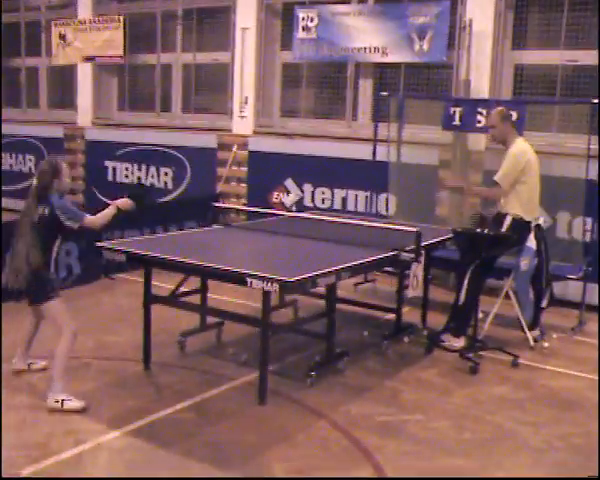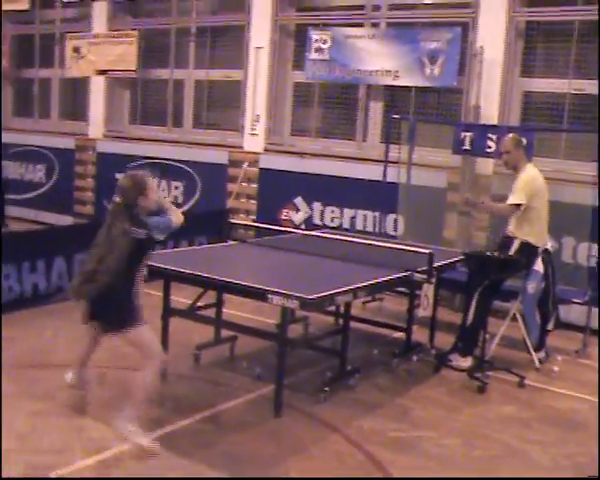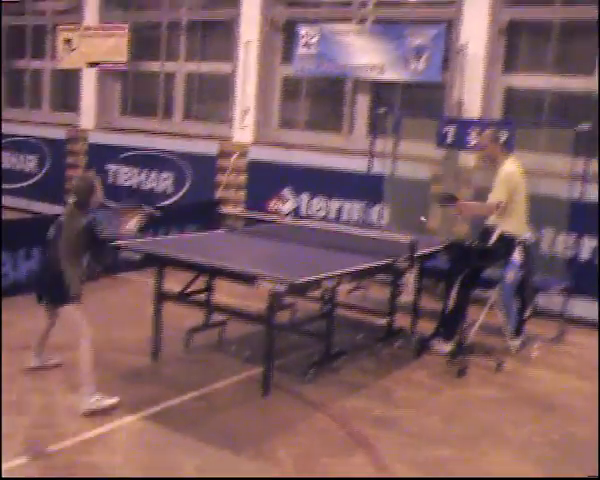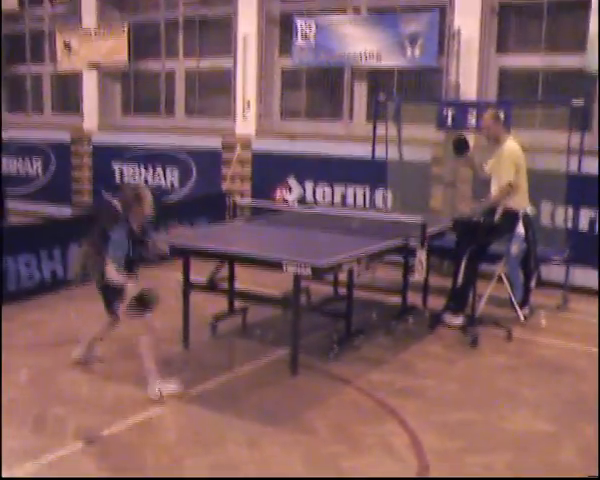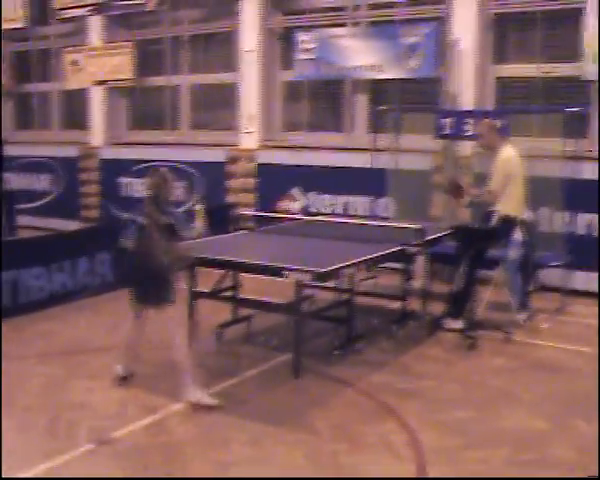
dt=0.7s
person 1, frame 1
left shoulder: (37, 202)
right shoulder: (59, 205)
right elbow: (94, 222)
right wrist: (115, 205)
left hip: (26, 273)
right hip: (39, 276)
left knee: (39, 316)
right knee: (69, 330)
left ankle: (21, 360)
right ankle: (57, 394)
person 1, frame 2
left shoulder: (116, 219)
right shoulder: (147, 227)
right elbow: (177, 218)
right wrist: (163, 202)
left hip: (99, 293)
right hip: (120, 302)
left knee: (95, 334)
right knee: (156, 358)
left ankle: (77, 374)
right ankle: (128, 422)
person 1, frame 3
left shoulder: (66, 216)
right shoulder: (92, 220)
left hip: (47, 277)
right hip: (61, 285)
left knee: (54, 316)
right knee: (85, 335)
left ankle: (38, 357)
right ankle: (90, 396)
person 1, frame 4
left shoulder: (139, 227)
right shoulder: (121, 233)
left elbow: (153, 248)
right elbow: (110, 271)
right wrist: (128, 285)
left hip: (124, 282)
right hip: (114, 284)
left knee: (113, 320)
right knee: (147, 326)
left ankle: (83, 351)
right ankle: (155, 384)
person 1, frame 5
left shoulder: (140, 215)
right shoulder: (171, 216)
left elbow: (128, 243)
right elbow: (194, 233)
left hip: (139, 276)
right hip: (158, 277)
left knee: (137, 321)
right knee: (178, 331)
left ankle: (125, 367)
right ankle: (191, 389)
person 2, frame 1
left shoulder: (516, 152)
right shoulder: (522, 149)
left elbow: (496, 192)
left wrist: (462, 186)
right wrist: (496, 211)
left hip: (513, 221)
right hip: (520, 220)
left knee: (472, 263)
left ankle: (456, 333)
person 2, frame 2
left shoulder: (527, 177)
right shoulder: (531, 175)
left elbow: (509, 209)
left wrist: (477, 203)
left hip: (521, 245)
right hip: (532, 245)
left knee: (479, 285)
left ankle: (464, 352)
person 2, frame 3
left shoulder: (507, 171)
right shoulder: (507, 169)
left elbow: (494, 209)
right elbow: (493, 204)
left wrist: (468, 210)
right wrist: (467, 204)
left hip: (501, 235)
right hip: (508, 236)
left knee: (460, 272)
left ankle: (444, 337)
person 2, frame 4
left shoulder: (509, 150)
right shoulder: (503, 149)
left elbow: (507, 187)
right elbow: (485, 172)
left wrist: (483, 205)
right wrist: (469, 158)
left hip: (505, 212)
right hip: (508, 212)
left knee: (465, 247)
right knee: (474, 249)
left ankle: (455, 311)
person 2, frame 5
left shoulder: (503, 158)
right shoulder: (510, 154)
left elbow: (493, 197)
left wrist: (470, 196)
right wrist: (474, 192)
left hip: (502, 218)
right hip: (511, 217)
left knee: (466, 253)
right knee: (475, 253)
left ankle: (455, 315)
